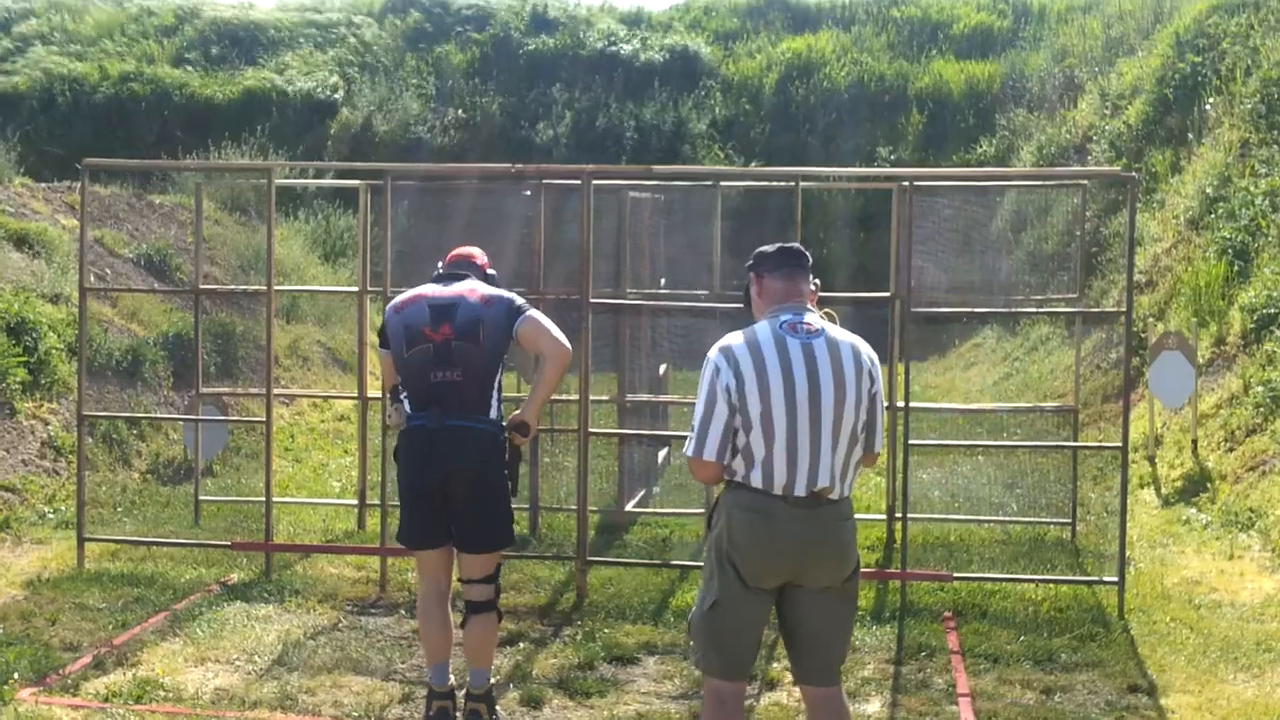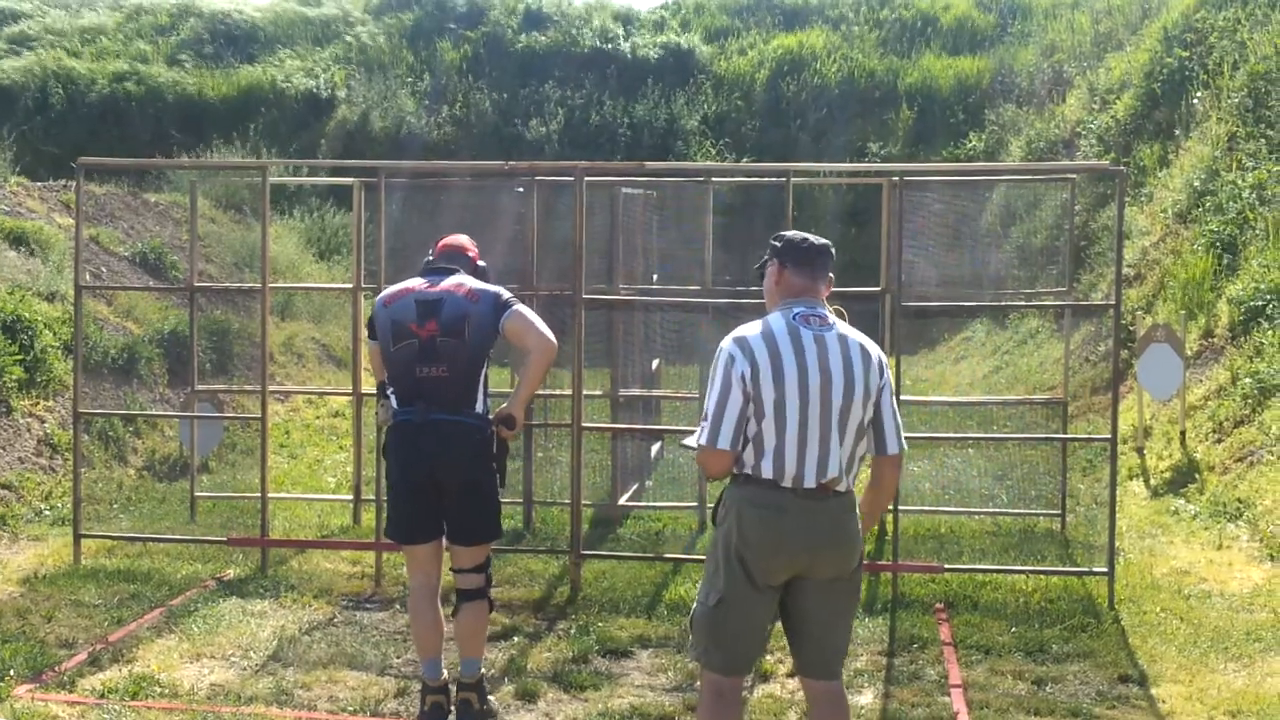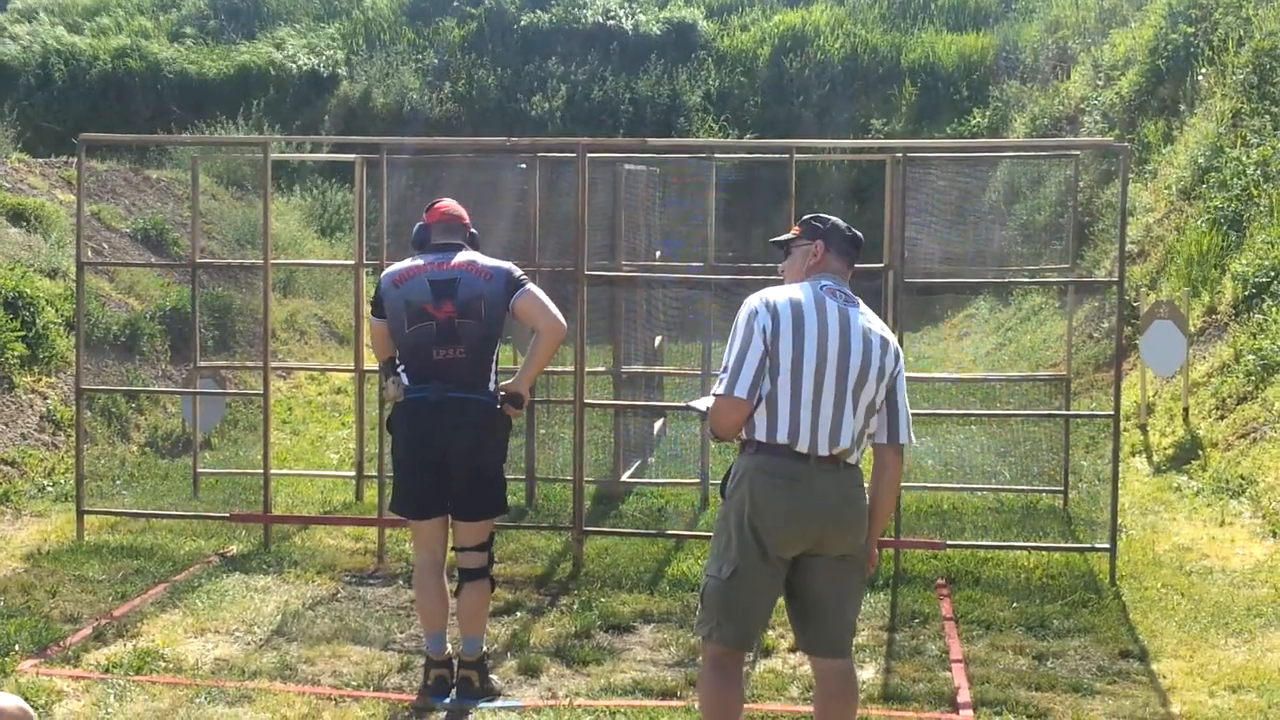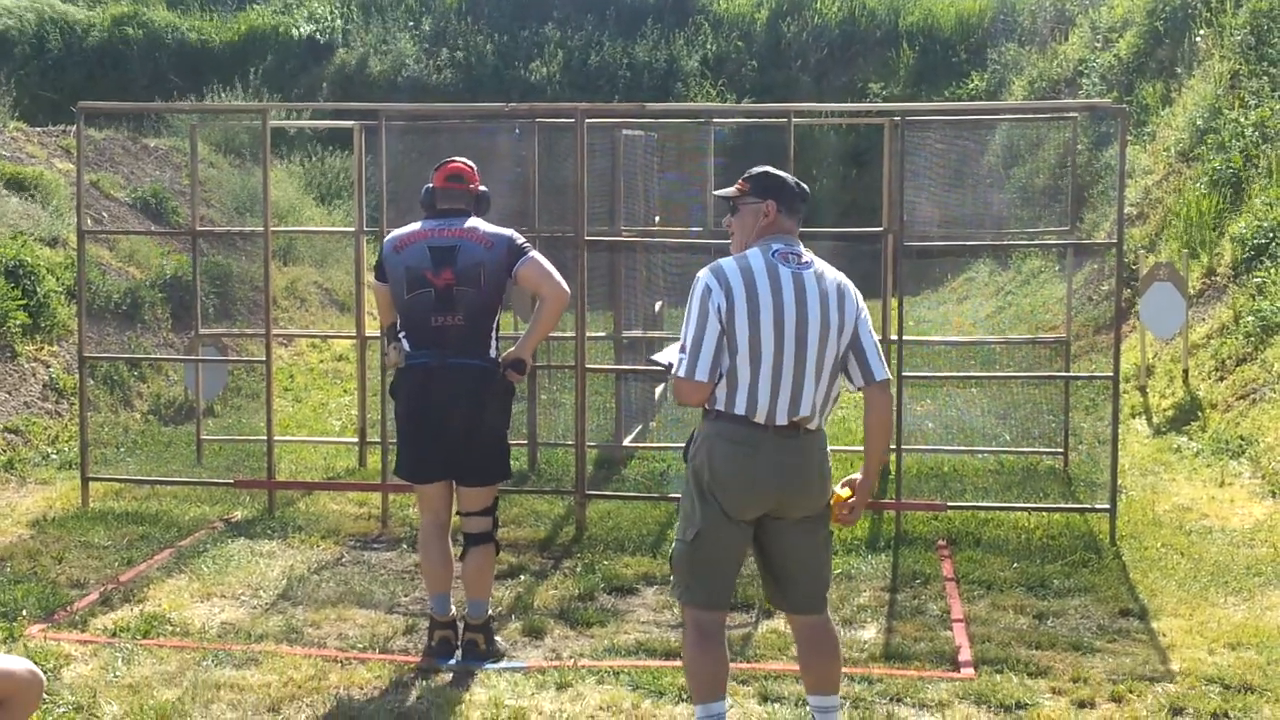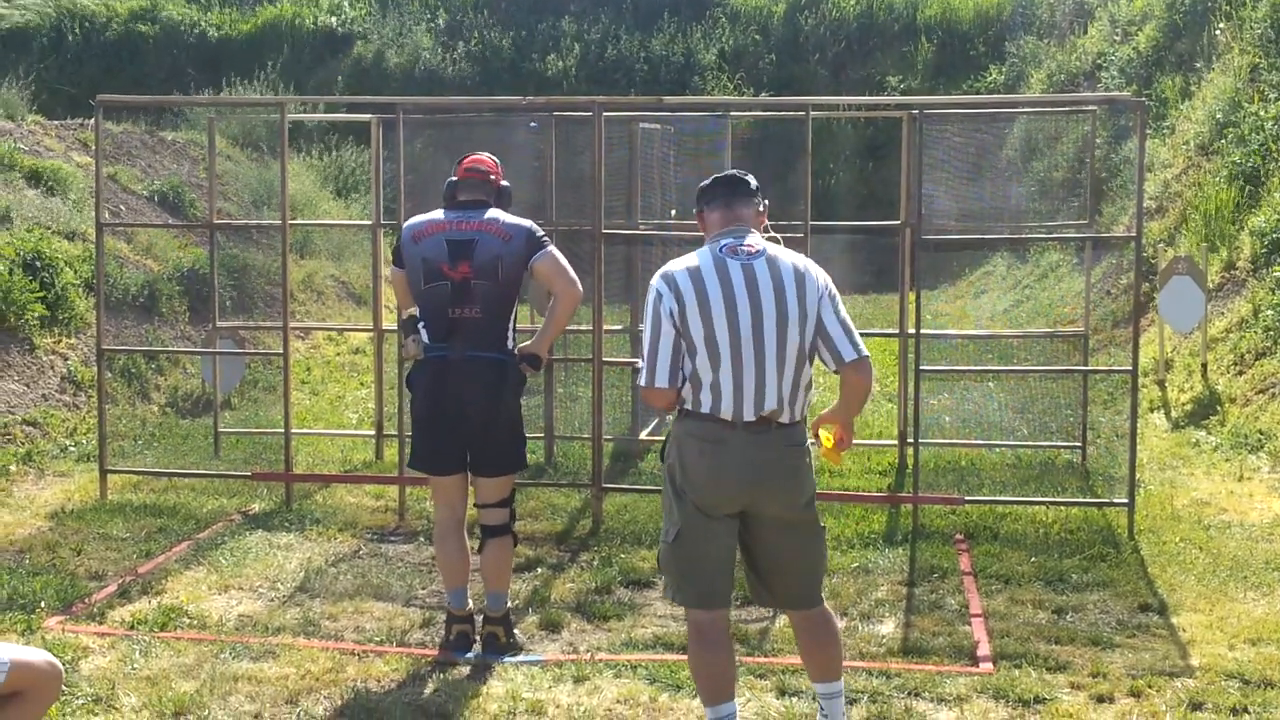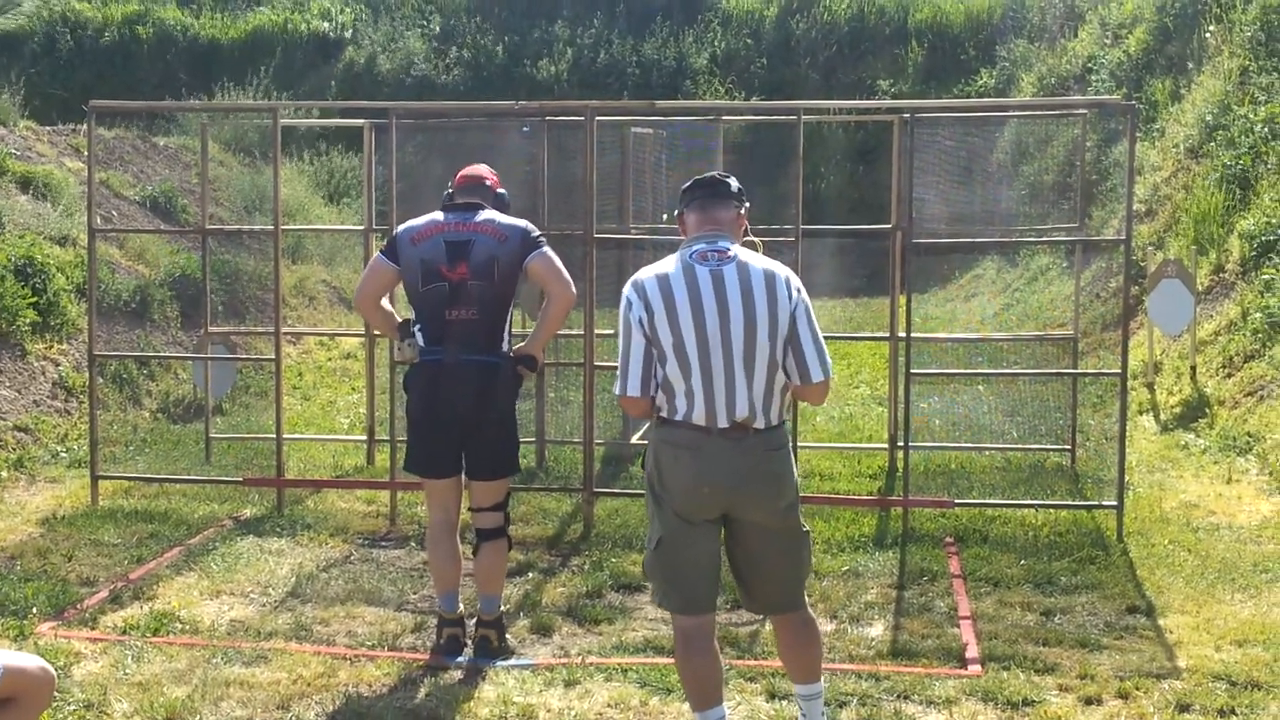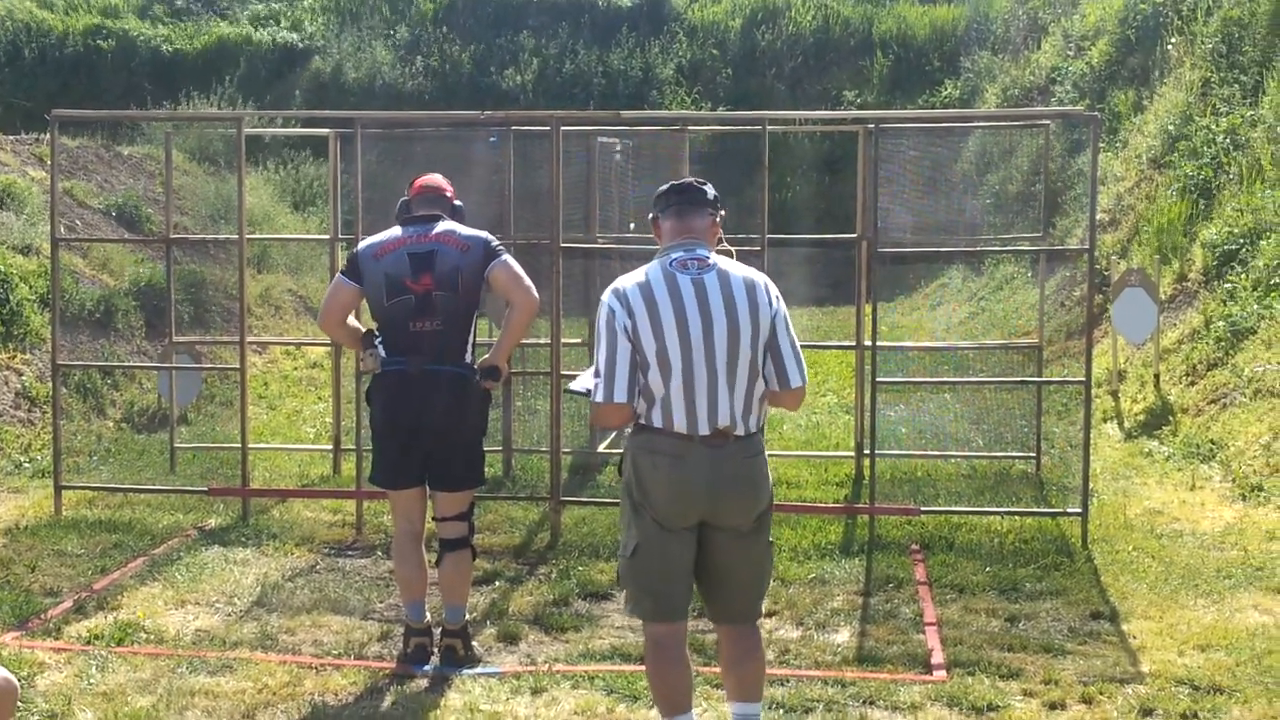
dt=0.7s
person 1, frame 1
left shoulder: (731, 353)
right shoulder: (860, 354)
left elbow: (705, 468)
right elbow: (869, 455)
left hip: (751, 524)
right hip: (828, 528)
left knee: (724, 679)
person 1, frame 2
left shoulder: (745, 345)
right shoulder: (866, 354)
left elbow: (715, 463)
right elbow: (888, 464)
left wrist: (704, 448)
right wrist: (861, 523)
left hip: (758, 517)
right hip: (833, 523)
left knee: (722, 673)
right knee: (824, 677)
person 1, frame 3
left shoulder: (768, 306)
right shoulder: (881, 337)
left elbow: (728, 414)
right elbow: (891, 455)
left wrist: (721, 428)
right wrist: (870, 537)
left hip: (767, 487)
right hip: (841, 497)
left knee: (723, 646)
right knee: (833, 654)
person 1, frame 4
left shoulder: (720, 279)
right shoulder: (840, 289)
left elbow: (692, 391)
right elbow: (878, 392)
left wrist: (677, 377)
right wrist: (867, 479)
left hip: (728, 455)
right hip: (802, 459)
left knee: (704, 611)
right knee: (809, 611)
person 1, frame 5
left shoulder: (674, 280)
right shoulder: (805, 274)
left elbow: (658, 396)
right elbow: (858, 371)
right wrist: (842, 419)
left hip: (703, 453)
right hip: (783, 452)
left knee: (706, 612)
right knee: (805, 601)
person 1, frame 6
left shoulder: (646, 287)
right shoulder: (779, 280)
left elbow: (635, 403)
right elbow: (815, 389)
left hip: (683, 460)
right hip: (762, 457)
left knee: (691, 617)
right knee: (788, 604)
person 1, frame 7
left shoulder: (625, 295)
right shoulder: (757, 287)
left elbow: (612, 413)
right elbow: (791, 395)
left hip: (661, 467)
right hip: (739, 465)
left knee: (663, 623)
right knee: (739, 619)
person 2, frame 1
left shoulder: (399, 308)
right shoulder: (499, 301)
left elbow: (390, 382)
right elbow: (558, 349)
right wrist: (531, 412)
left hip: (418, 450)
right hip: (477, 449)
left knee: (432, 582)
right knee: (481, 583)
person 2, frame 2
left shoulder: (387, 301)
right shoulder: (487, 296)
left elbow: (380, 373)
right elbow: (543, 343)
right wrist: (517, 405)
left hip: (406, 444)
right hip: (465, 443)
left knee: (422, 578)
right knee: (472, 575)
person 2, frame 3
left shoulder: (392, 279)
right shoulder: (497, 273)
left elbow: (382, 351)
right elbow: (554, 325)
right wrist: (520, 384)
left hip: (416, 422)
right hip: (475, 420)
left knee: (427, 553)
right knee: (474, 553)
left ankle: (437, 666)
right ankle: (471, 668)
person 2, frame 4
left shoulder: (395, 244)
right shoulder: (500, 241)
left elbow: (386, 314)
right elbow: (557, 293)
right wrist: (522, 352)
left hip: (417, 388)
right hip: (478, 387)
left knee: (432, 518)
right knee: (478, 518)
left ankle: (441, 628)
right ankle: (477, 630)
person 2, frame 5
left shoulder: (413, 232)
right shoulder: (519, 232)
left elbow: (404, 300)
right elbow: (569, 289)
right wrist: (538, 347)
left hip: (435, 379)
right hip: (493, 379)
left knee: (448, 510)
right knee: (496, 510)
left ankle: (458, 621)
right ankle: (496, 623)
person 2, frame 6
left shoulder: (410, 233)
right shoulder: (515, 231)
left elbow: (365, 298)
right elbow: (563, 291)
right wrist: (532, 349)
left hip: (430, 382)
right hip: (489, 381)
left knee: (441, 514)
right knee: (491, 514)
left ankle: (449, 625)
right ankle: (488, 627)
person 2, frame 7
left shoulder: (371, 250)
right shoulder: (475, 243)
left elbow: (330, 318)
right elbow: (526, 299)
right wrist: (496, 360)
left hip: (394, 393)
right hip: (453, 393)
left knee: (407, 525)
right knee: (455, 523)
left ankle: (416, 635)
right ankle: (455, 636)
